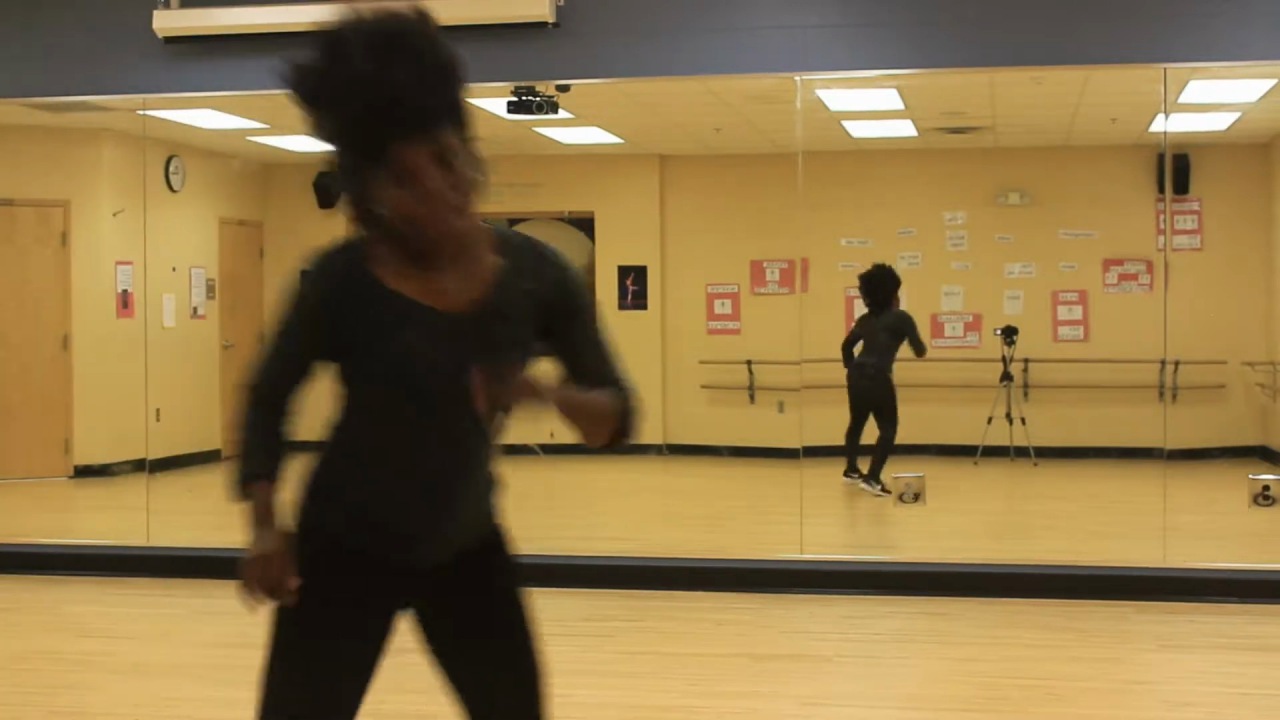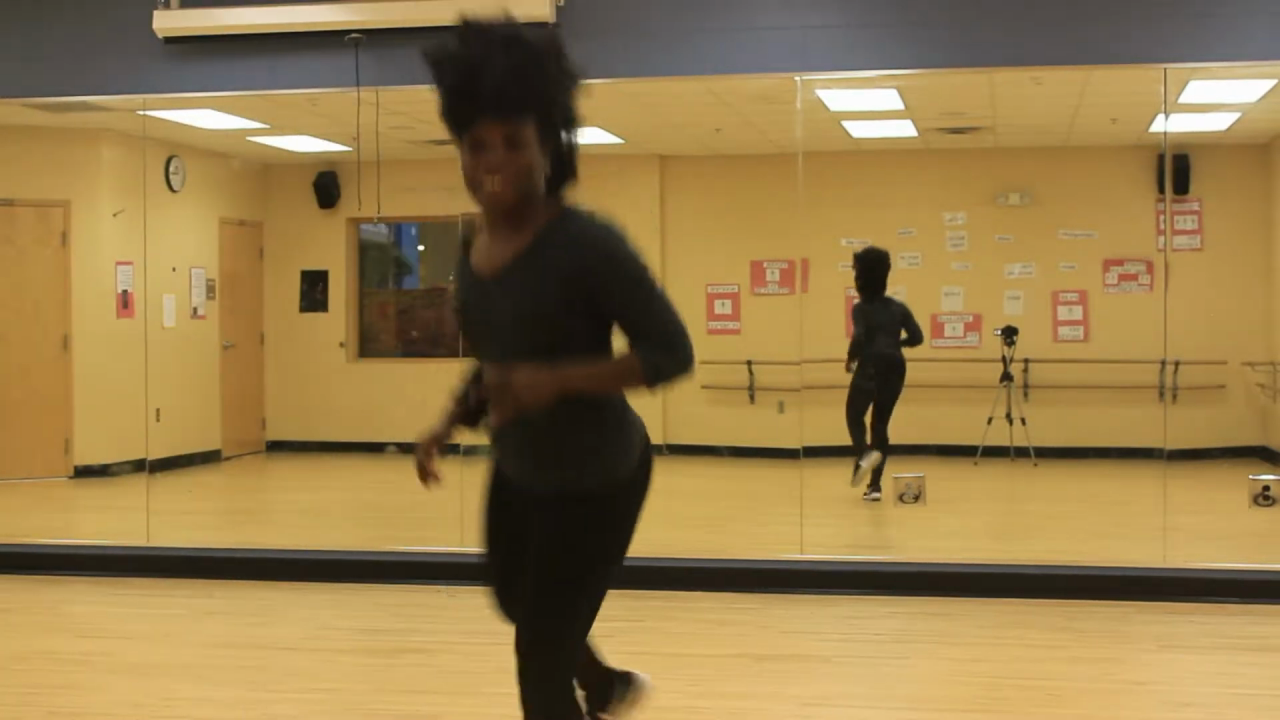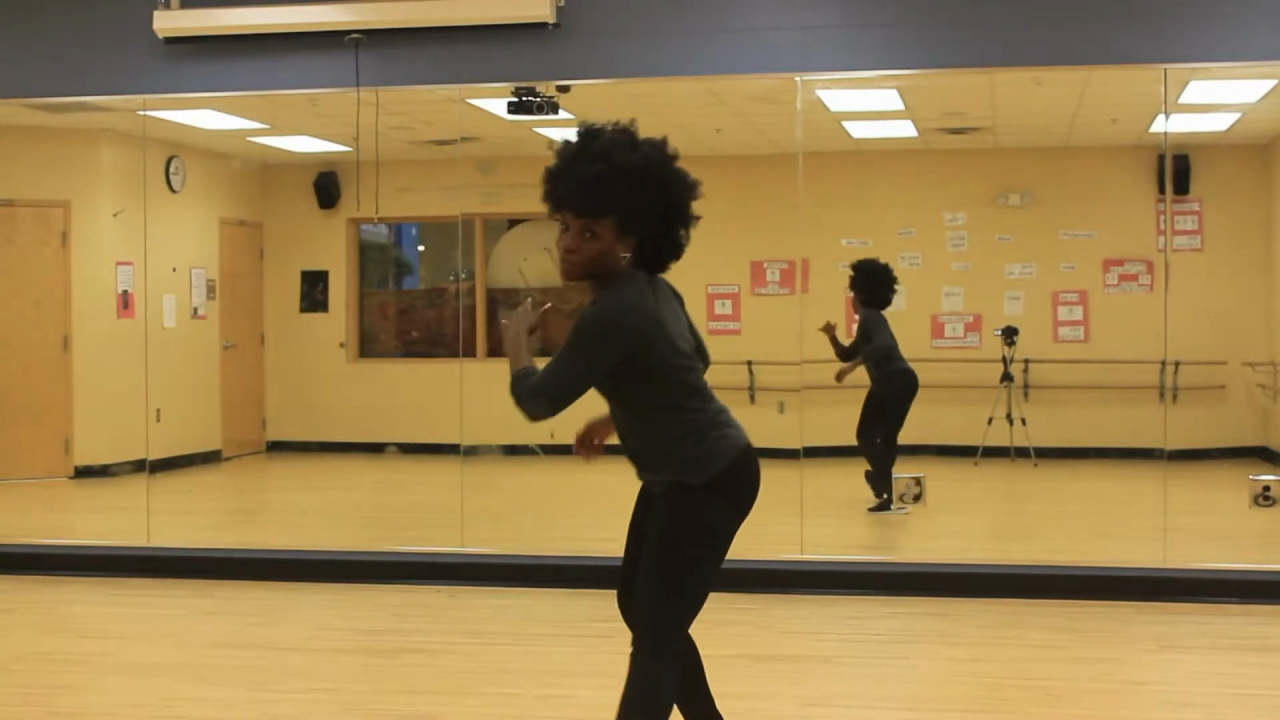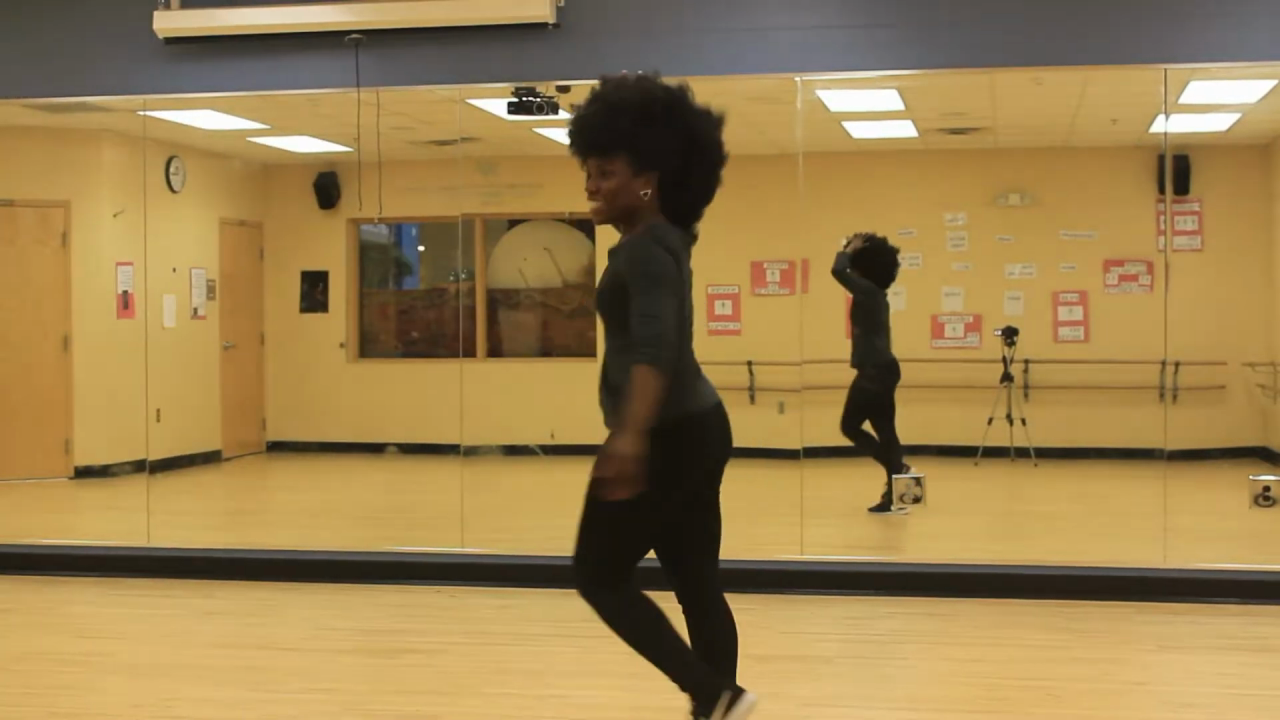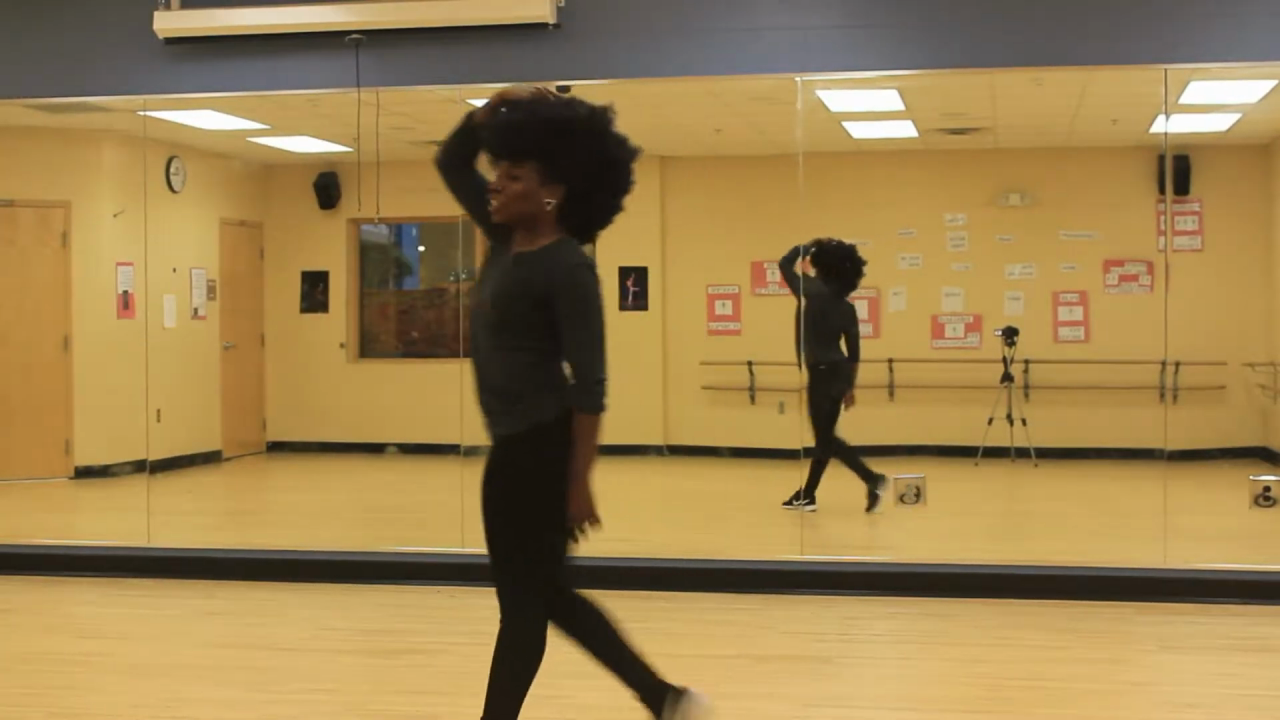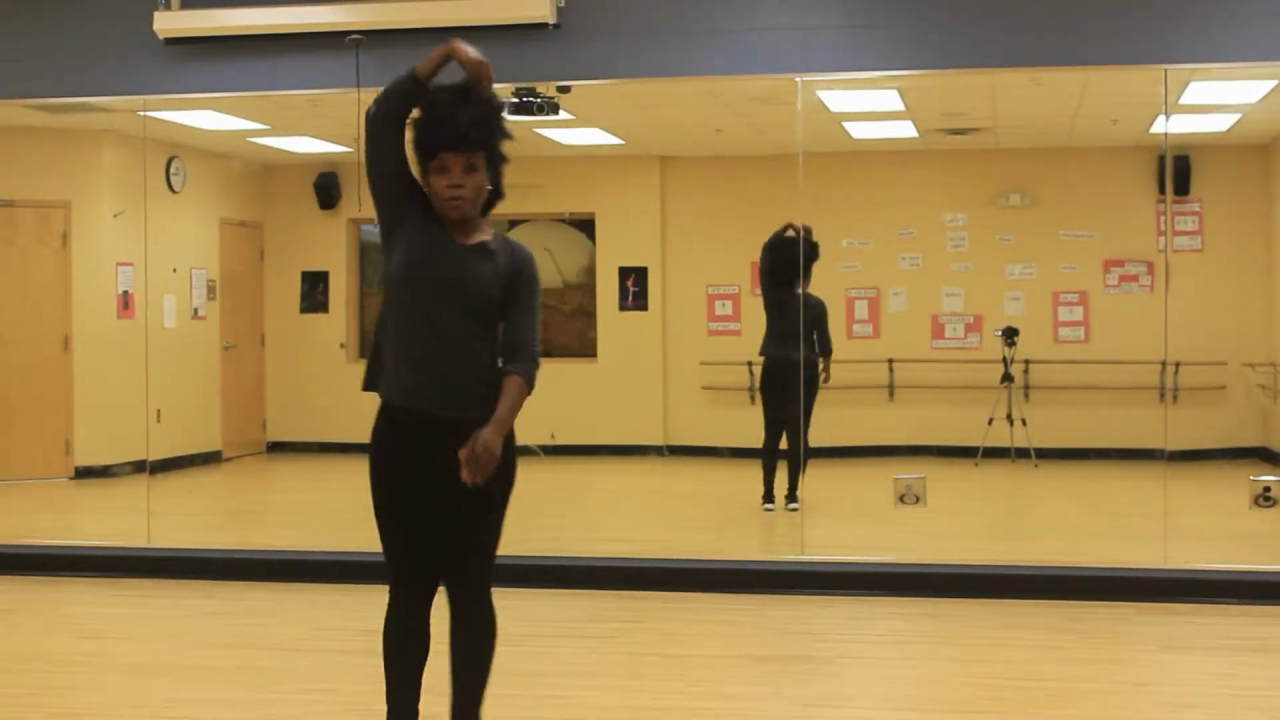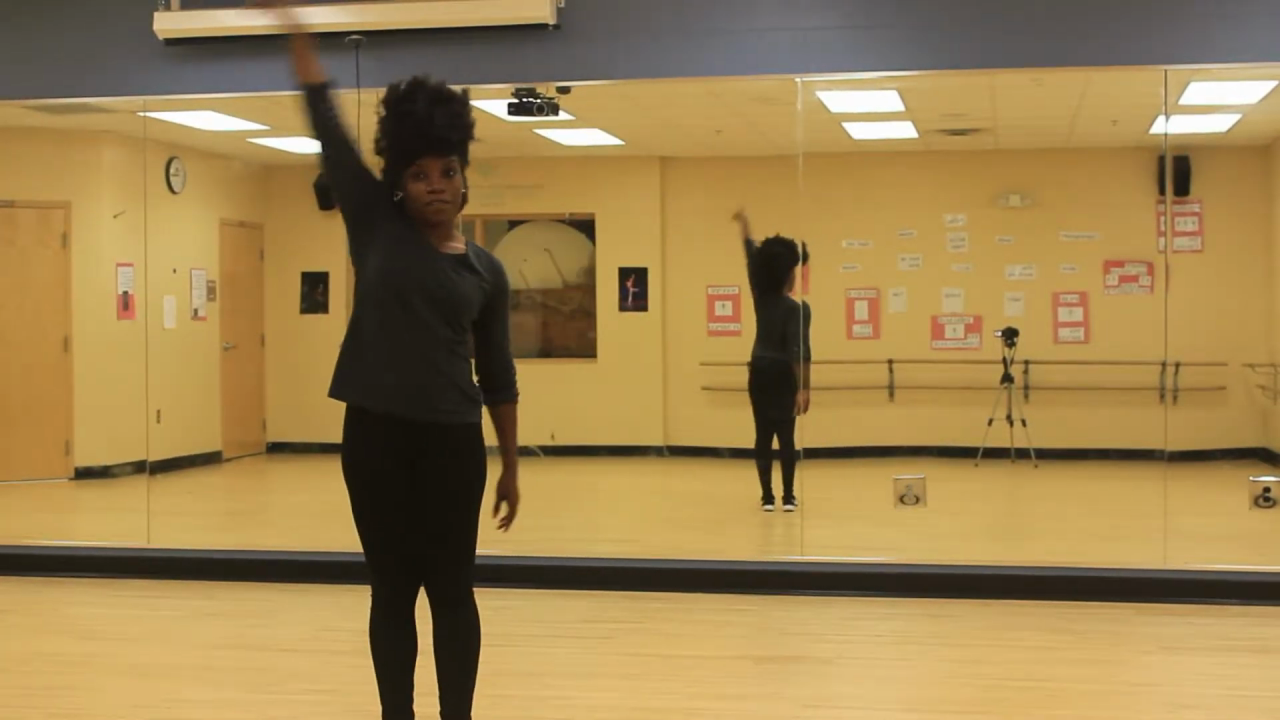
dt=0.5s
person 1, frame 1
left shoulder: (540, 274)
right shoulder: (341, 282)
left elbow: (613, 409)
right elbow: (268, 401)
left wrist: (550, 395)
right wrist: (264, 527)
left hip: (463, 542)
right hip: (349, 546)
person 1, frame 2
left shoulder: (586, 246)
right shoulder: (477, 247)
left elbow: (671, 352)
left wrist: (551, 381)
right wrist: (451, 421)
left hip: (596, 480)
right hip: (524, 474)
left knee: (542, 651)
right knee: (516, 599)
person 1, frame 3
left shoulder: (613, 313)
right shoulder: (650, 291)
left elbow: (539, 400)
left wrist: (516, 337)
right wrist: (616, 422)
left hip: (708, 480)
right hip: (687, 475)
left knee: (653, 637)
right knee: (645, 611)
person 1, frame 4
left shoulder: (646, 252)
right shoulder: (658, 234)
left elbow: (656, 346)
left wrist: (630, 435)
left hip: (665, 435)
right hip: (692, 431)
left knee: (599, 576)
right knee: (698, 584)
person 1, frame 5
left shoulder: (566, 268)
right shoulder: (504, 237)
left elbow: (588, 382)
right elbow: (450, 160)
left wrist: (577, 480)
right wrist: (500, 105)
left hip: (536, 446)
right hip: (521, 442)
left knee: (521, 598)
right knee: (544, 591)
person 1, frame 6
left shoulder: (513, 260)
right shoulder: (405, 221)
left elbow: (522, 359)
right elbow: (382, 119)
left wrist: (496, 430)
right wrist: (445, 53)
left hip: (474, 436)
right hip: (402, 430)
left knee: (468, 588)
right knee: (408, 587)
person 1, frame 7
left shoulder: (484, 270)
right shoulder: (374, 226)
left elbow: (498, 374)
right elbow: (331, 131)
left wrist: (509, 465)
left hip: (453, 441)
right hip: (376, 434)
left knee: (451, 587)
right knee: (392, 588)
person 2, frame 1
left shoulder: (866, 319)
right shoulder: (901, 317)
left elbow: (846, 346)
right elbow: (920, 351)
left wrist: (851, 368)
right wrist: (918, 346)
left hip: (856, 374)
right hip: (876, 377)
left knee: (857, 423)
right knee: (888, 426)
left ankle: (852, 469)
right ankle: (871, 478)
person 2, frame 2
left shoulder: (861, 308)
right shoulder: (897, 306)
left elbow: (858, 338)
right elbow: (916, 337)
left wrist: (850, 359)
left hip: (872, 367)
right hip: (895, 367)
left knee: (855, 416)
right knee: (880, 424)
left ankle: (865, 455)
right ankle: (875, 484)
person 2, frame 3
left shoulder: (869, 317)
right shoulder: (871, 318)
left elbow: (884, 346)
right elbow: (846, 355)
left wrist: (852, 366)
right wrist: (832, 337)
left hip: (890, 381)
right hip: (905, 380)
left knee: (867, 437)
right knee: (887, 437)
left ankle: (892, 496)
right ankle: (880, 481)
person 2, frame 4
left shoulder: (867, 291)
right shoulder: (877, 297)
left elbow: (838, 269)
left wrist: (850, 247)
left hip: (873, 370)
right hip: (881, 369)
left knee: (850, 426)
right knee: (884, 430)
left ankle: (898, 479)
person 2, frame 5
left shoulder: (812, 293)
right shoulder: (846, 308)
left elbow: (785, 264)
right elbow: (853, 352)
left wrist: (810, 246)
right wrist: (850, 387)
left hip: (822, 373)
right hip: (836, 373)
left knee: (826, 437)
right knee: (824, 436)
left ankle: (872, 479)
right ankle: (807, 494)
person 2, frame 6
left shoulder: (771, 294)
right shoulder: (815, 305)
left elbow: (768, 251)
right elbow: (824, 345)
left wrist: (787, 229)
right wrist: (827, 367)
left hip: (774, 371)
right hip: (803, 372)
left knee: (773, 433)
right knee: (797, 434)
left ankle: (768, 495)
right ankle: (791, 495)
person 2, frame 7
left shoulder: (760, 297)
right shoulder: (797, 308)
left elbow: (753, 260)
right elbow: (801, 352)
left wrist: (744, 227)
right wrist: (804, 388)
left hip: (760, 373)
right hip: (784, 375)
left knee: (763, 435)
right knee: (786, 436)
left ankle: (767, 496)
right ankle: (788, 496)
